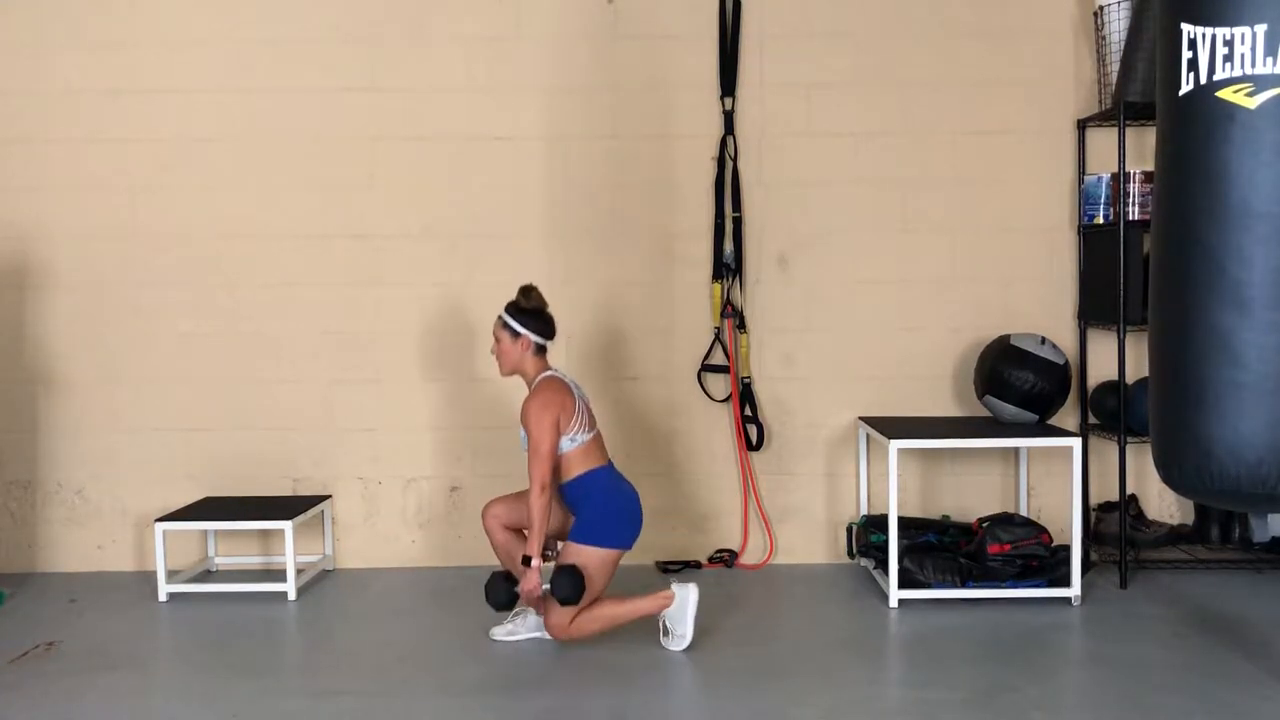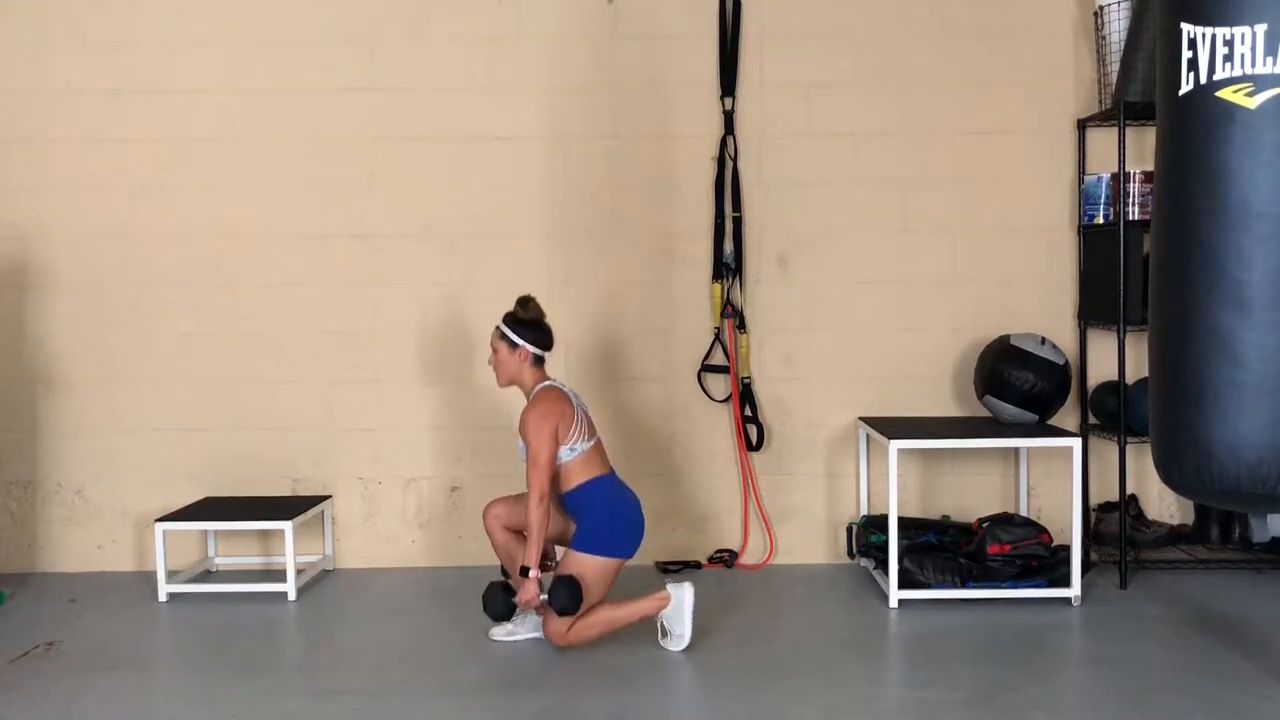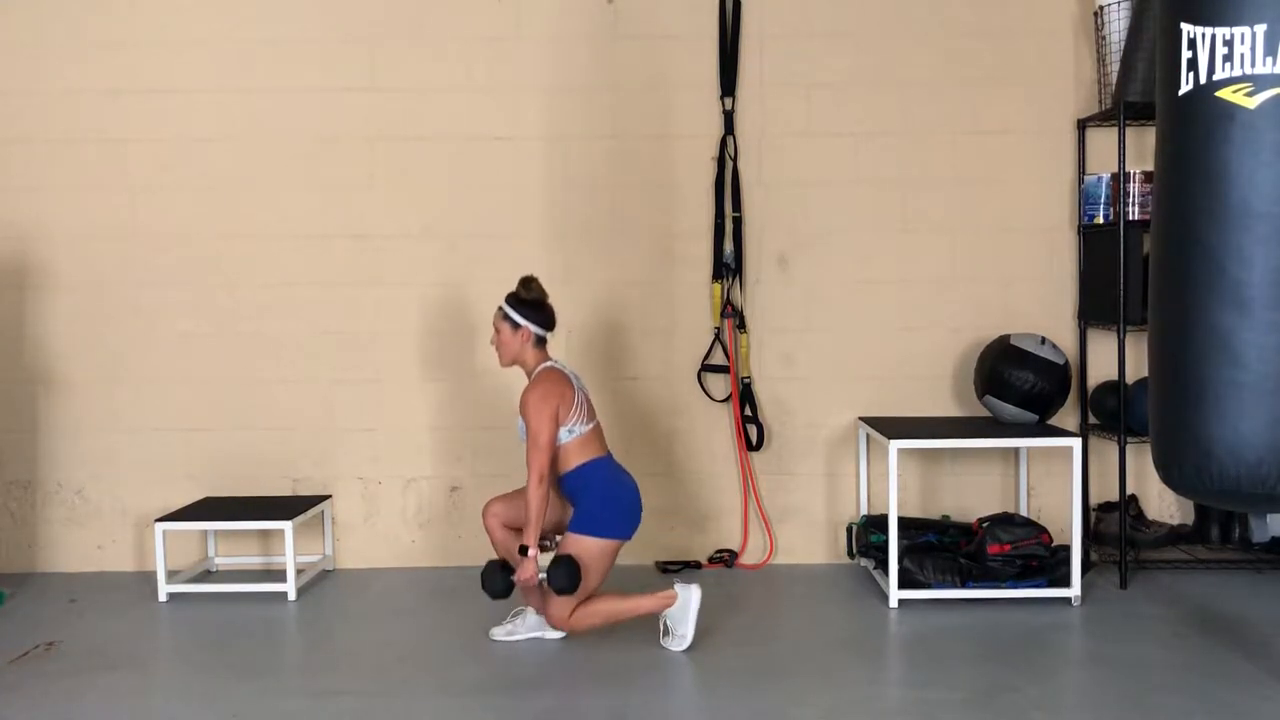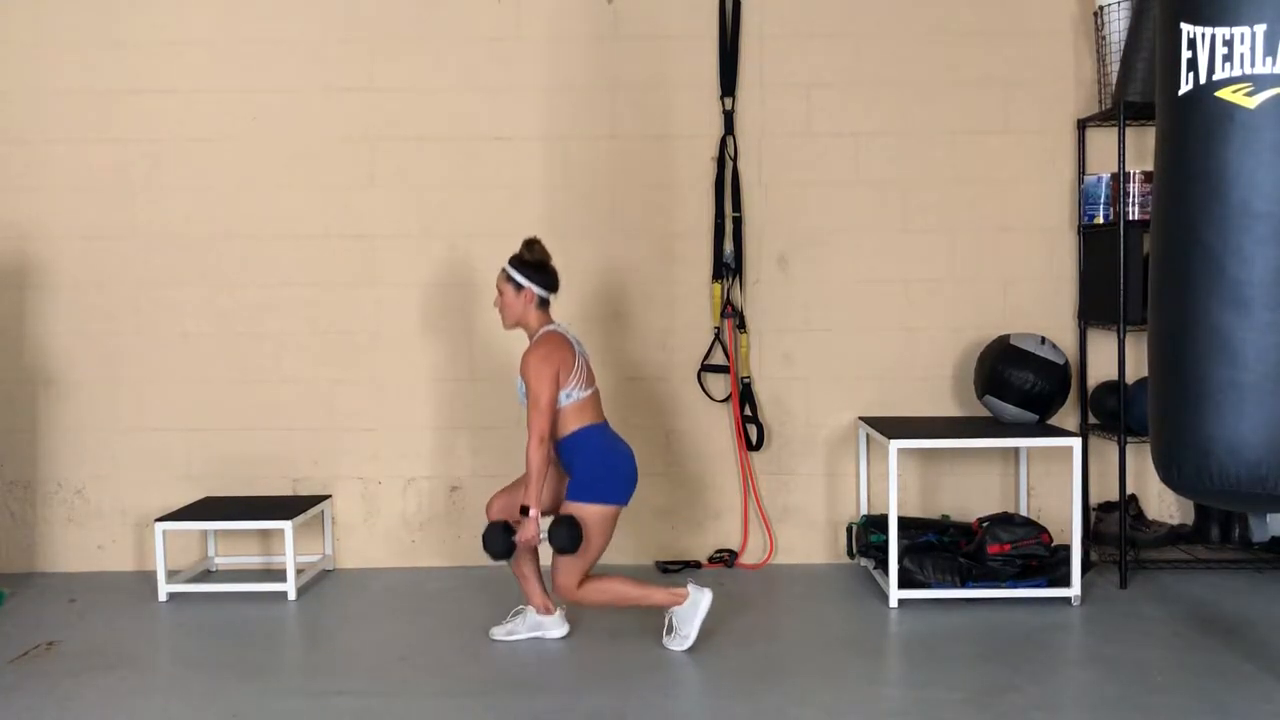
dt=0.2s
person 1, frame 1
left shoulder: (540, 400)
right shoulder: (556, 384)
left elbow: (540, 487)
left wrist: (532, 563)
right wrist: (539, 542)
left hip: (604, 510)
right hip: (596, 499)
left knee: (562, 625)
right knee: (495, 515)
left ankle: (670, 600)
right ankle: (538, 612)
person 1, frame 2
left shoulder: (539, 411)
right shoulder: (554, 394)
left elbow: (539, 498)
left wrist: (531, 572)
right wrist: (536, 556)
left hip: (606, 518)
right hip: (596, 508)
left knee: (560, 632)
right knee: (496, 515)
left ankle: (666, 600)
right ankle: (537, 613)
person 1, frame 3
left shoulder: (539, 392)
right shoulder: (556, 376)
left elbow: (538, 478)
left wrist: (529, 551)
right wrist: (537, 533)
left hip: (603, 502)
right hip: (595, 493)
left knee: (563, 616)
right knee: (495, 514)
left ankle: (673, 600)
right ankle: (538, 612)
person 1, frame 4
left shoulder: (540, 353)
right shoulder: (557, 339)
left elbow: (539, 437)
left wrist: (531, 512)
left hip: (597, 468)
right hip: (591, 461)
left knee: (571, 586)
right knee: (499, 510)
left ankle: (682, 599)
right ankle: (542, 612)
